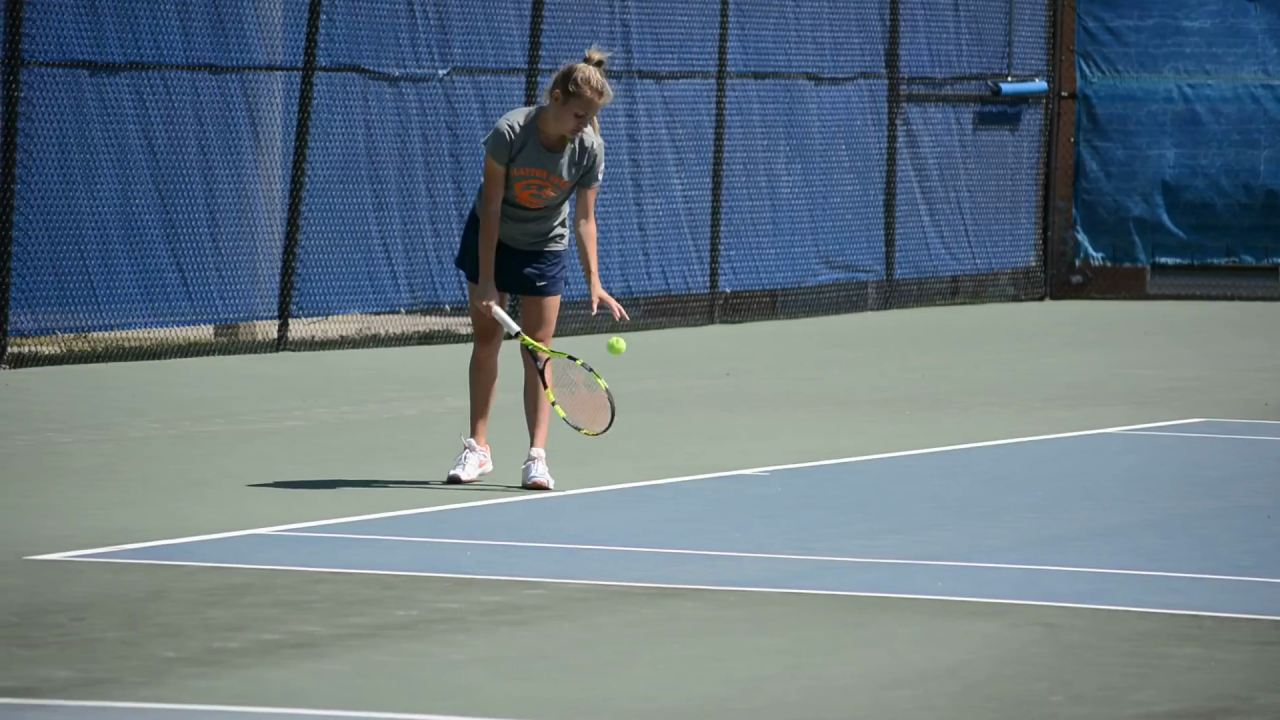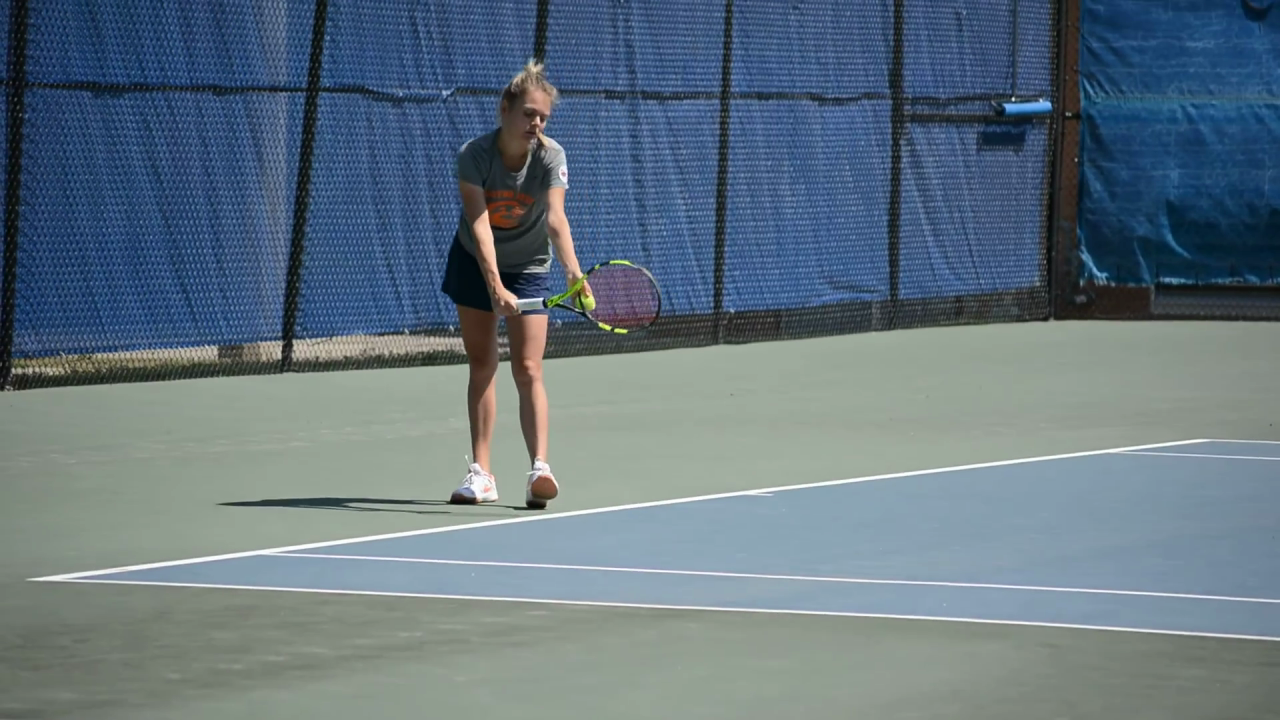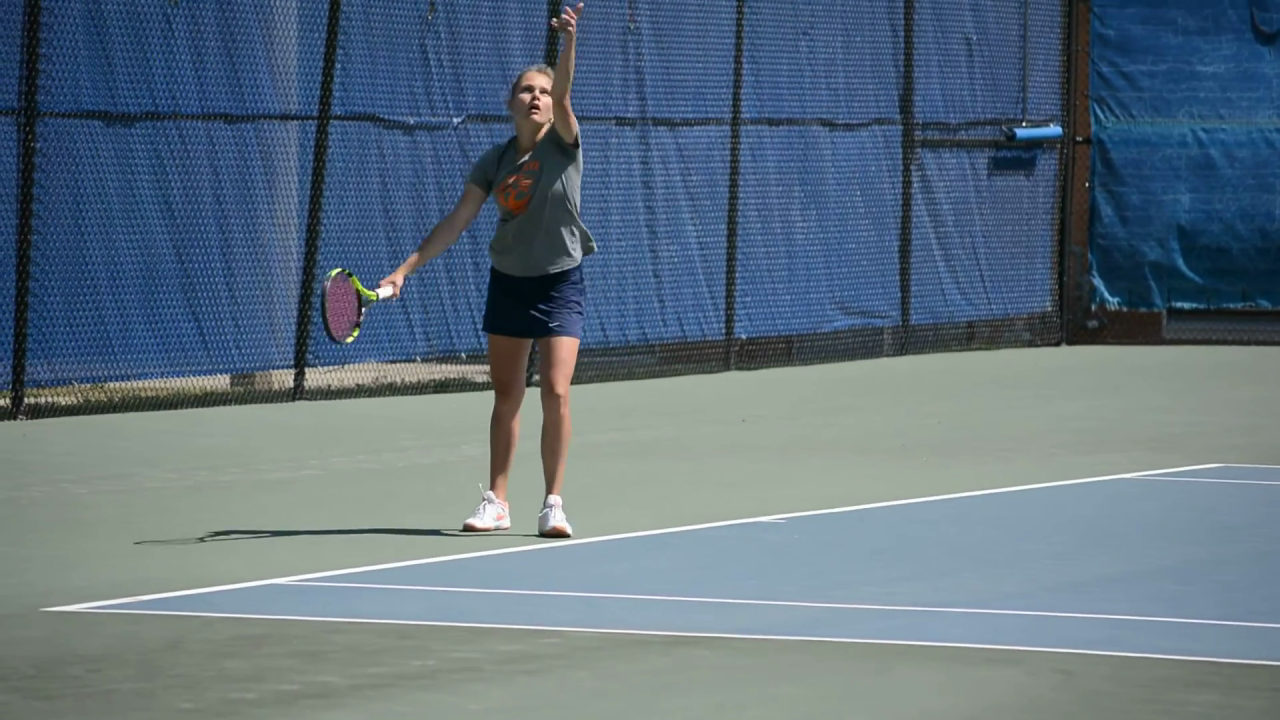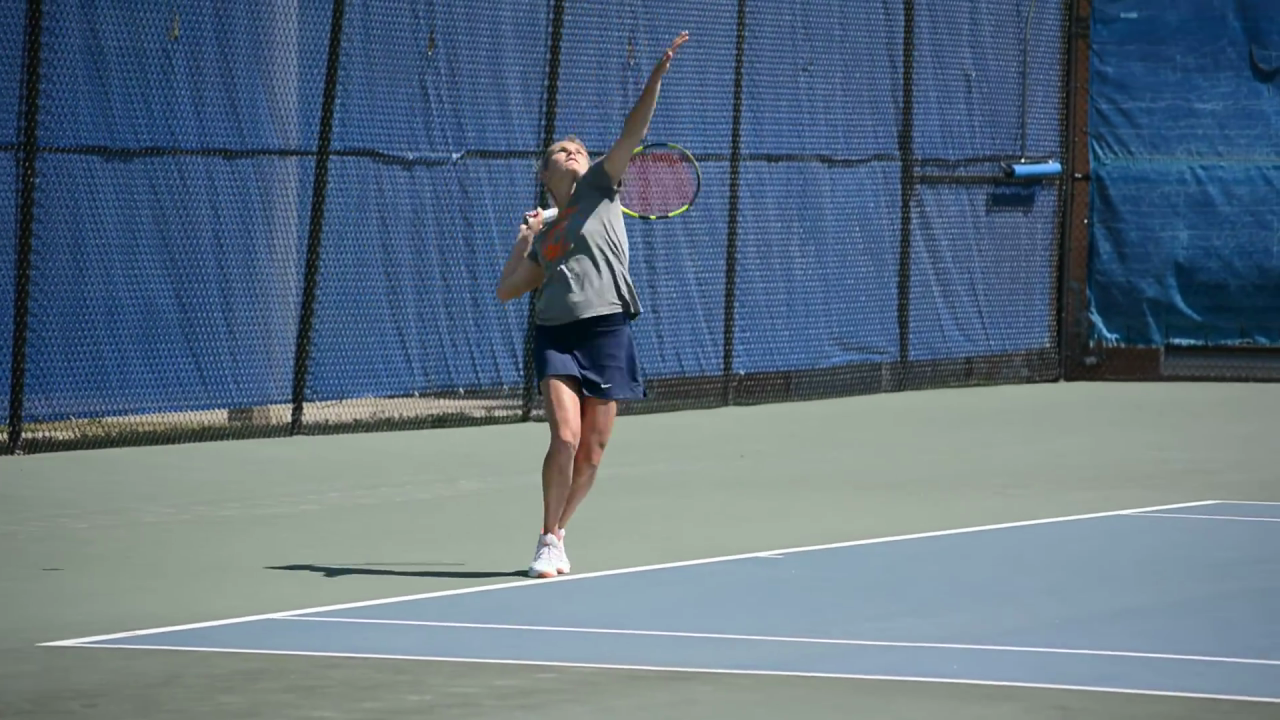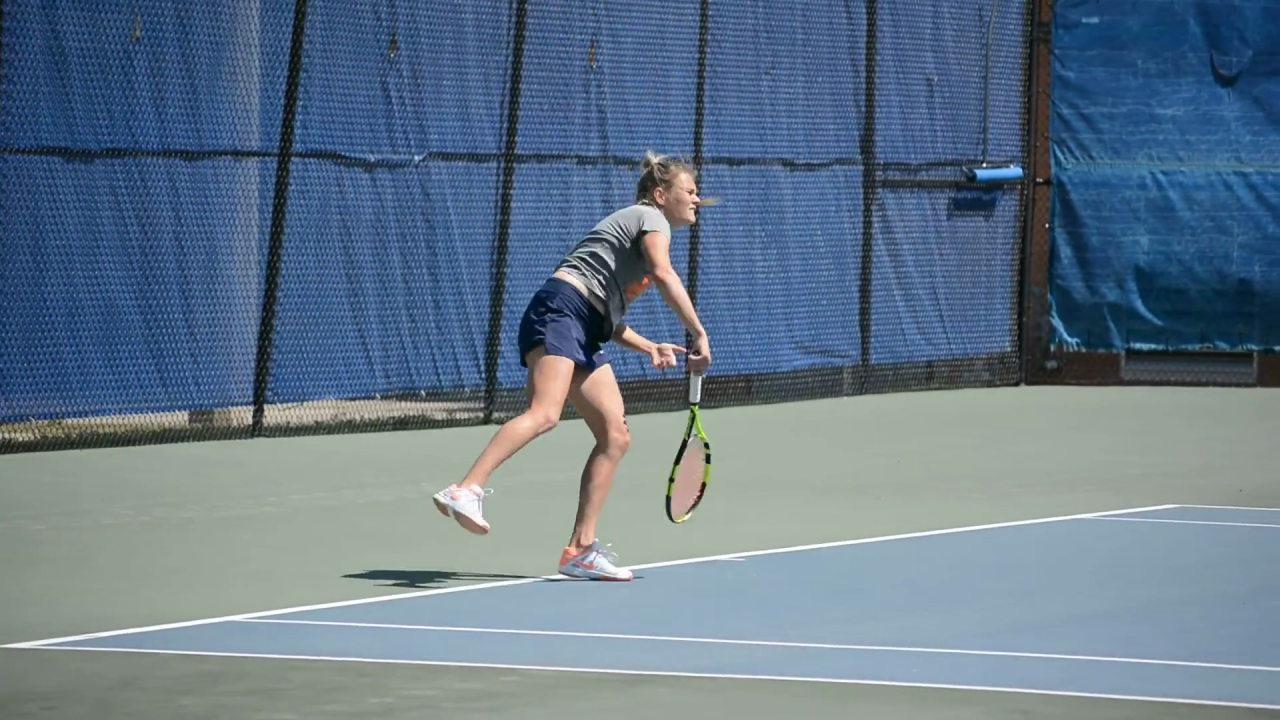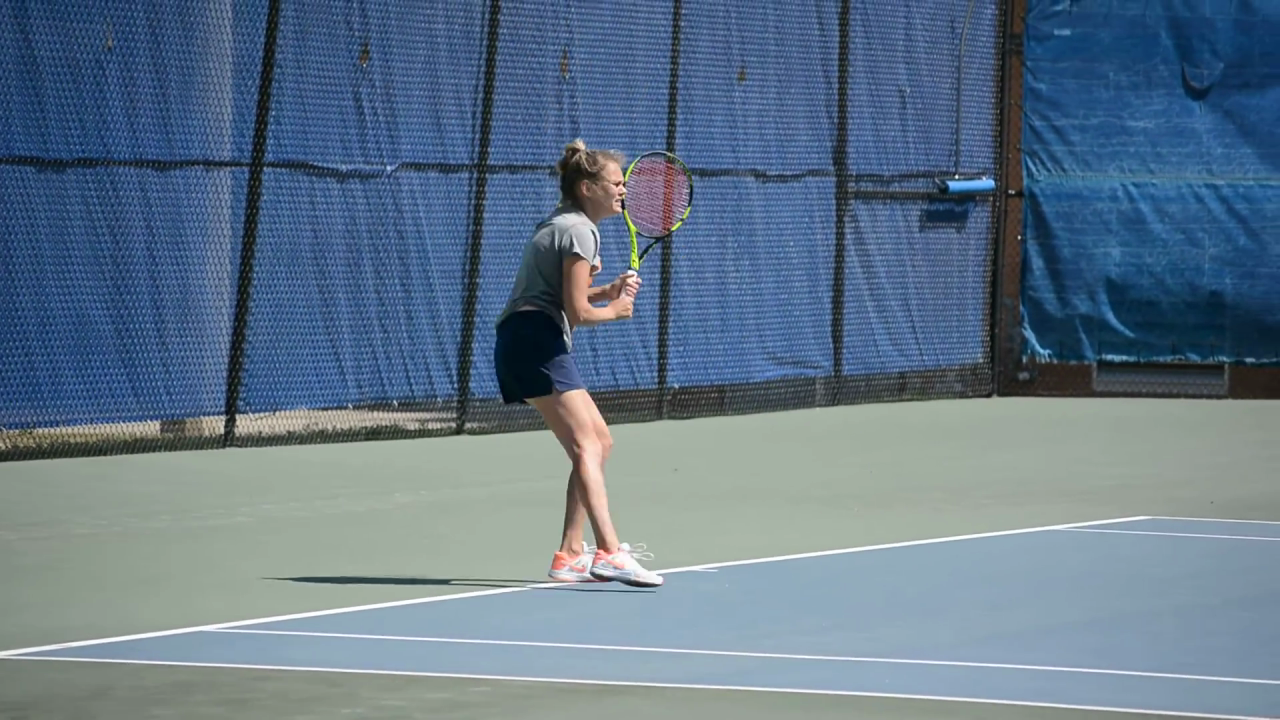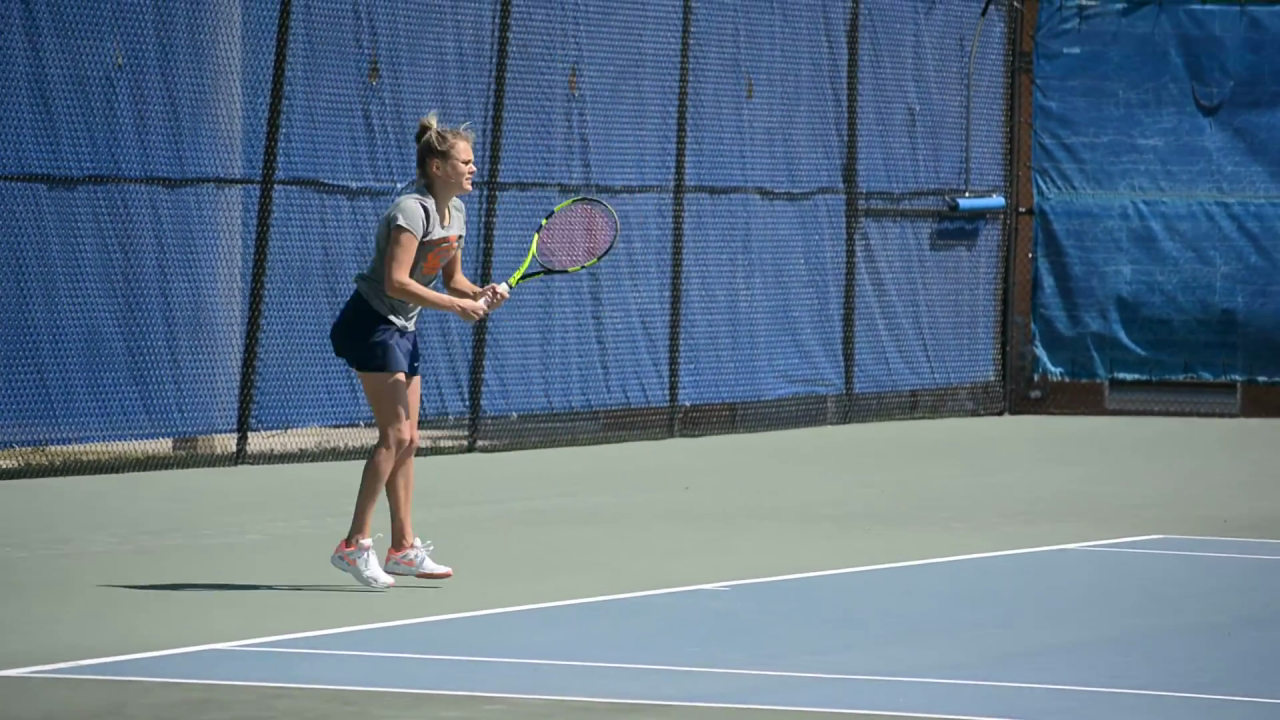
dt=0.5s
person 1, frame 1
left shoulder: (590, 148)
right shoulder: (509, 131)
left elbow: (585, 219)
right elbow: (490, 206)
left wrist: (594, 282)
right wrist: (486, 278)
left hip: (544, 250)
right hip: (492, 240)
left knee: (538, 350)
right knee: (486, 342)
left ankle: (536, 456)
right ankle: (476, 447)
person 1, frame 2
left shoulder: (550, 156)
right shoulder: (473, 154)
left elbow: (555, 219)
right elbow: (479, 224)
left wrist: (574, 272)
right wrist: (494, 286)
left hip: (529, 269)
right hip: (475, 264)
left knee: (528, 368)
right knee: (482, 365)
left ankle: (539, 468)
right ankle: (481, 472)
person 1, frame 3
left shoulder: (564, 141)
right shoulder: (492, 162)
left elbow: (564, 95)
right elbow: (454, 224)
right wrist: (405, 268)
left hip: (559, 284)
right hip: (509, 283)
left knee: (556, 392)
right knee: (506, 397)
left ankle: (552, 502)
right ankle: (495, 500)
person 1, frame 4
left shoulder: (599, 184)
right shoulder: (538, 238)
left elbow: (635, 126)
right elbow: (507, 292)
left wrist: (658, 72)
right wrist: (524, 242)
left hip: (608, 333)
right hip: (555, 338)
left knee: (591, 455)
right knee: (565, 441)
left ankle: (555, 530)
right ankle: (547, 537)
person 1, frame 5
left shoulder: (633, 258)
right shoulder: (652, 221)
left elbow: (608, 320)
right elbow: (668, 278)
left wrist: (651, 347)
right wrist: (699, 334)
left hip: (584, 327)
right hip: (560, 313)
left knee: (616, 437)
right knee: (543, 415)
left ankle: (581, 548)
right ankle: (464, 491)
person 1, frame 6
left shoulder: (559, 224)
right shoulder: (577, 231)
right elbow: (578, 313)
left wrist: (612, 291)
right wrist: (615, 311)
left hip: (527, 344)
right hip: (538, 343)
left knee: (592, 443)
right knee: (588, 447)
left ankle: (571, 552)
right ankle: (609, 552)
person 1, frame 7
left shoulder: (456, 210)
right shoulder: (409, 208)
left elbow: (453, 280)
right elbow: (397, 283)
left wrist: (482, 295)
right wrist: (456, 306)
left hip: (402, 328)
right hip: (373, 323)
left knee: (406, 442)
right knee: (397, 435)
left ankle: (403, 549)
right ankle: (355, 544)
